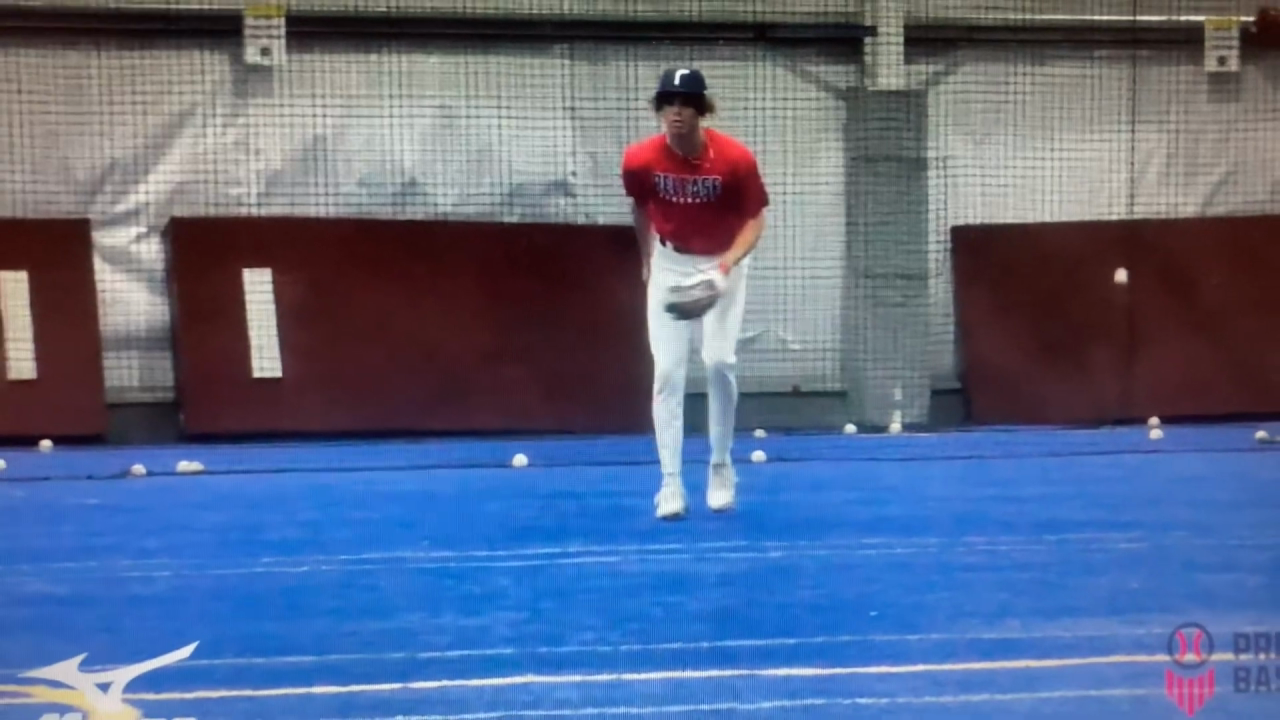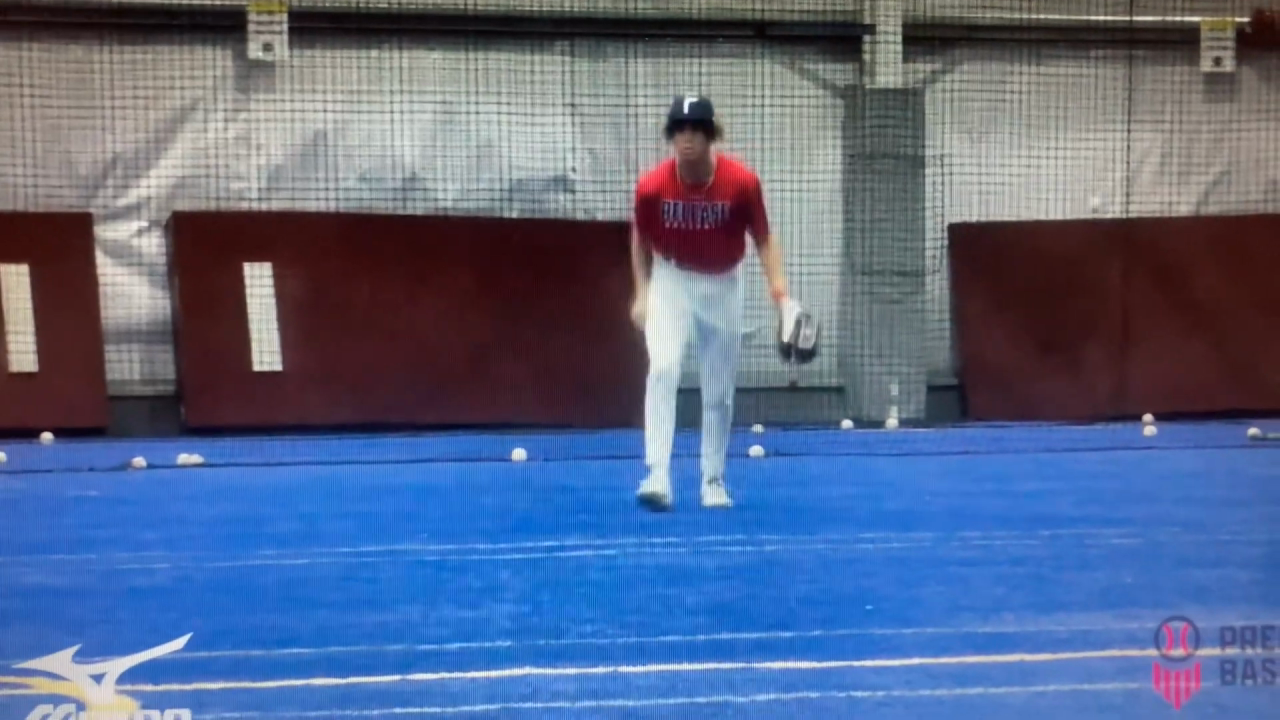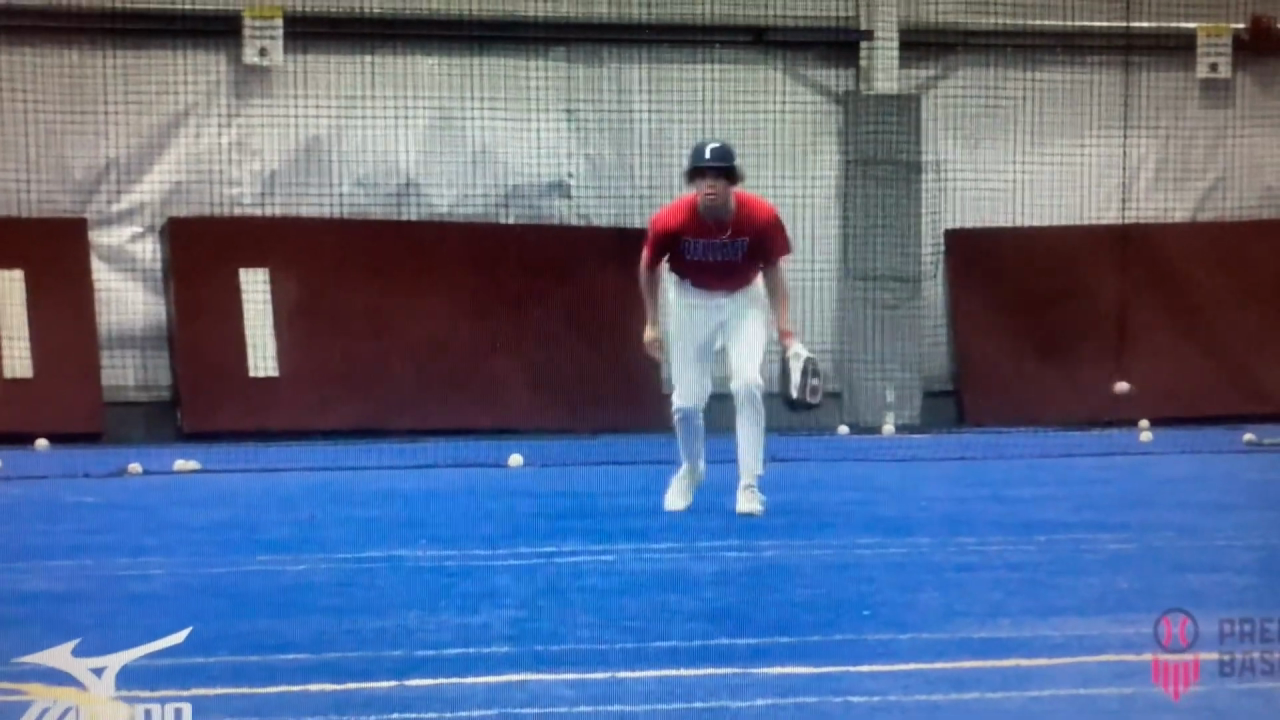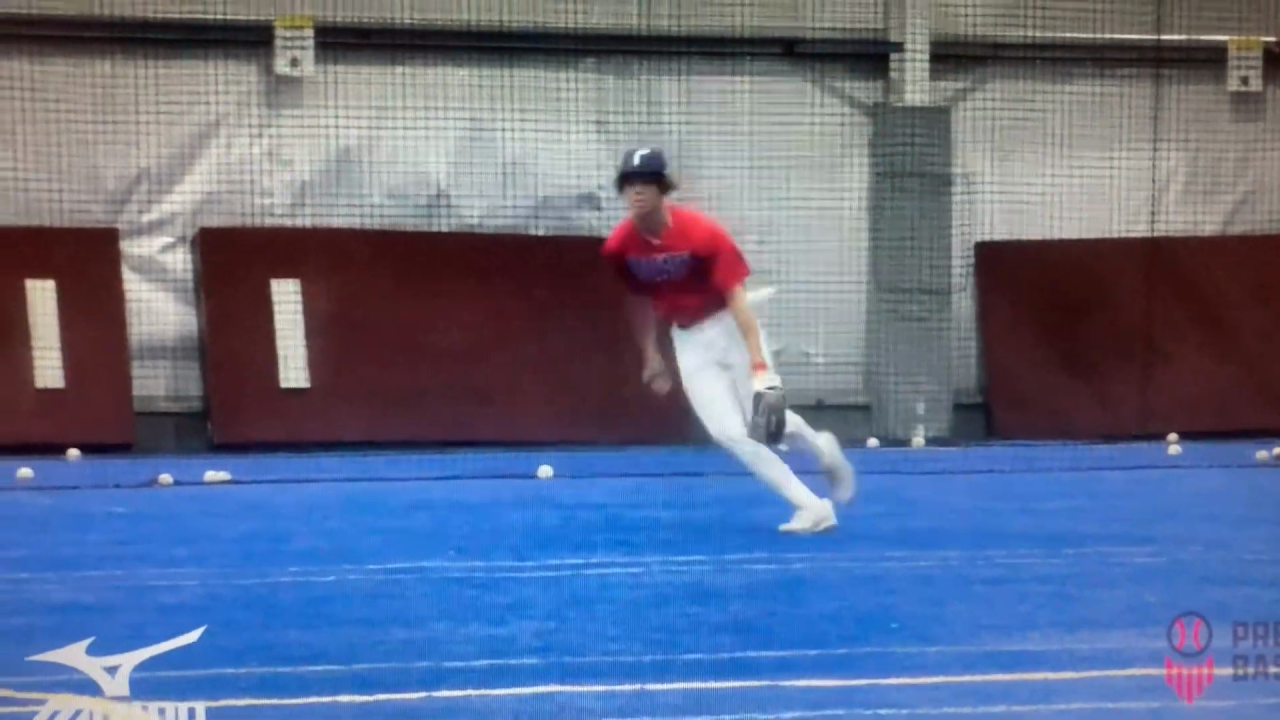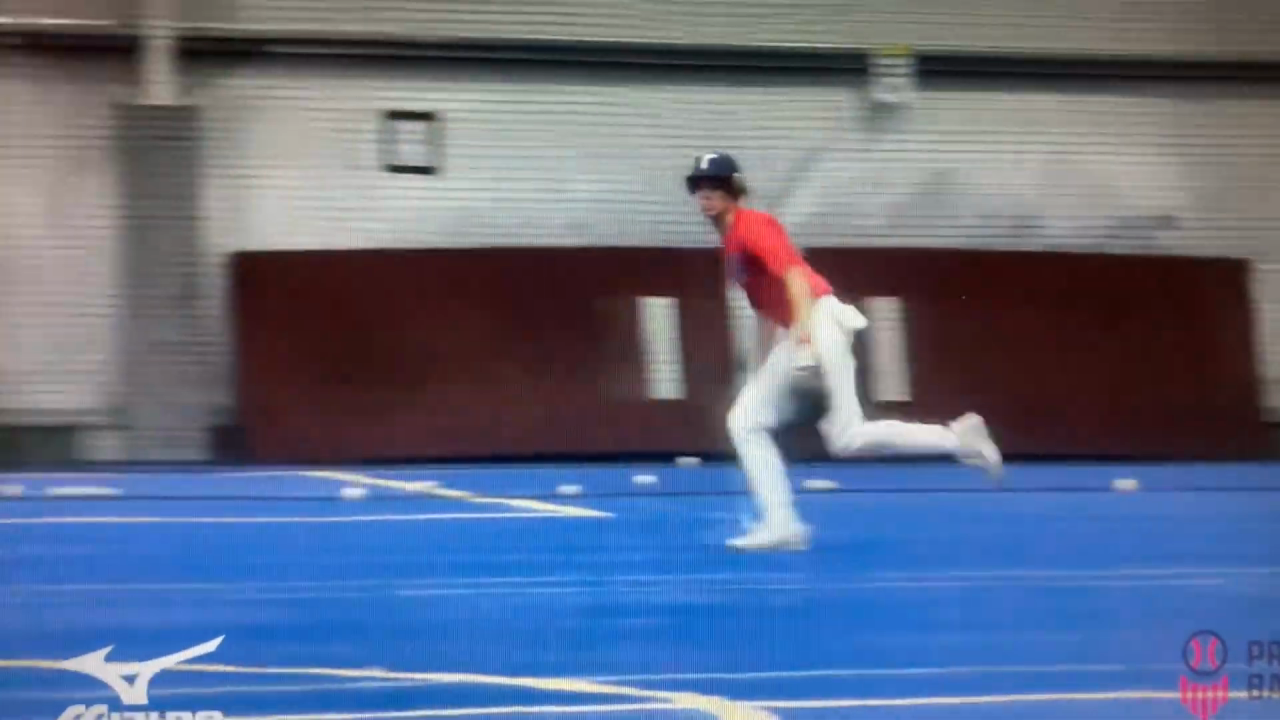
dt=0.7s
person 1, frame 1
left shoulder: (736, 158)
right shoulder: (639, 159)
left elbow: (754, 221)
left wrist: (724, 268)
right wrist: (647, 262)
left hip: (724, 264)
right hip: (669, 265)
left knee: (719, 362)
right knee: (667, 372)
left ankle: (721, 468)
right ankle: (671, 483)
person 1, frame 2
left shoulder: (742, 181)
right shoulder: (651, 184)
left elbow: (763, 238)
right elbow: (641, 239)
left wrist: (779, 293)
right wrist: (641, 295)
left hip: (722, 286)
right hip: (670, 283)
left knee: (718, 394)
right knee: (663, 368)
left ankle: (713, 479)
right ankle: (658, 475)
person 1, frame 3
left shoulder: (761, 216)
right shoulder: (670, 220)
left elbow: (773, 272)
right elbow: (649, 266)
left wrist: (786, 333)
right wrist: (651, 323)
left hip: (745, 298)
right hip: (690, 301)
left knee: (747, 384)
right knee: (686, 401)
left ankle: (748, 486)
right ankle: (690, 470)
person 1, frame 4
left shoulder: (701, 231)
right shoulder: (618, 245)
left elbow: (737, 299)
left wrist: (760, 368)
right wrist: (651, 355)
left hip: (731, 323)
right hip: (689, 337)
right knee: (729, 433)
left ankle: (822, 449)
right ankle: (811, 505)
person 1, frame 5
left shoulder: (753, 227)
right shoulder: (730, 243)
left elbow: (796, 278)
left wrist: (804, 344)
left hip: (820, 326)
right hip: (802, 335)
left knee: (847, 438)
right knee: (743, 424)
left ankle: (957, 437)
right ankle: (779, 525)
